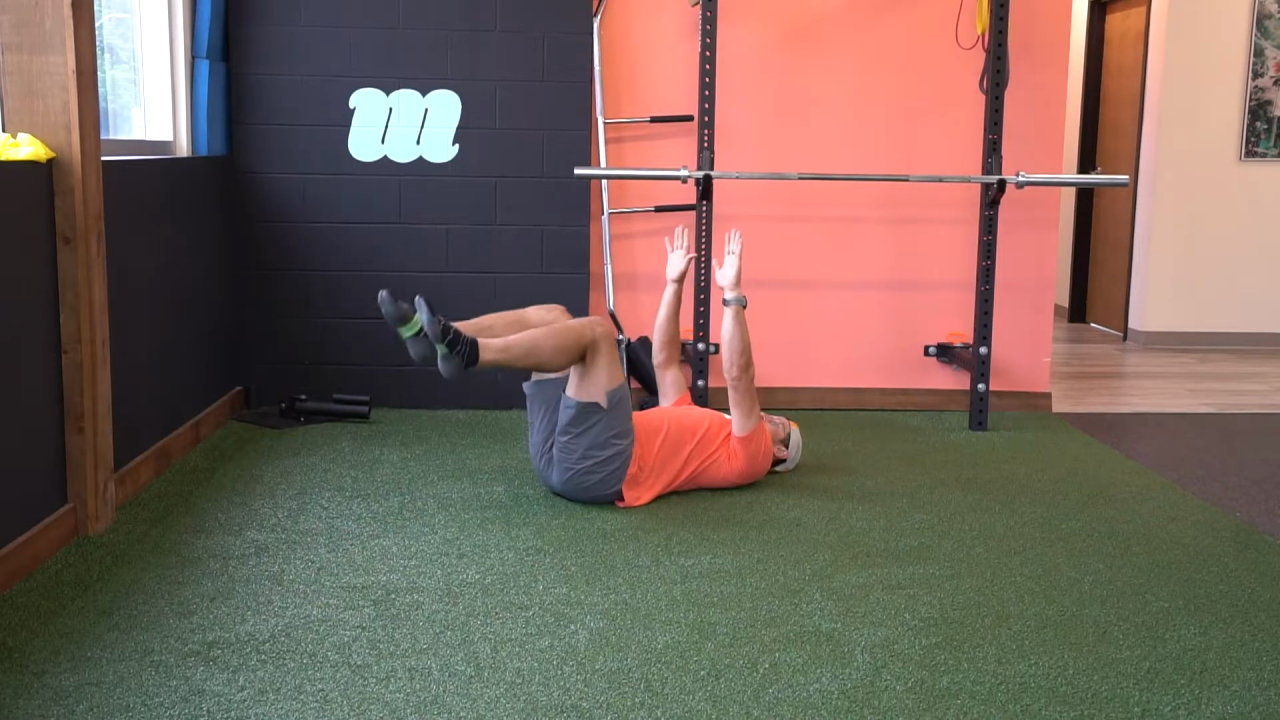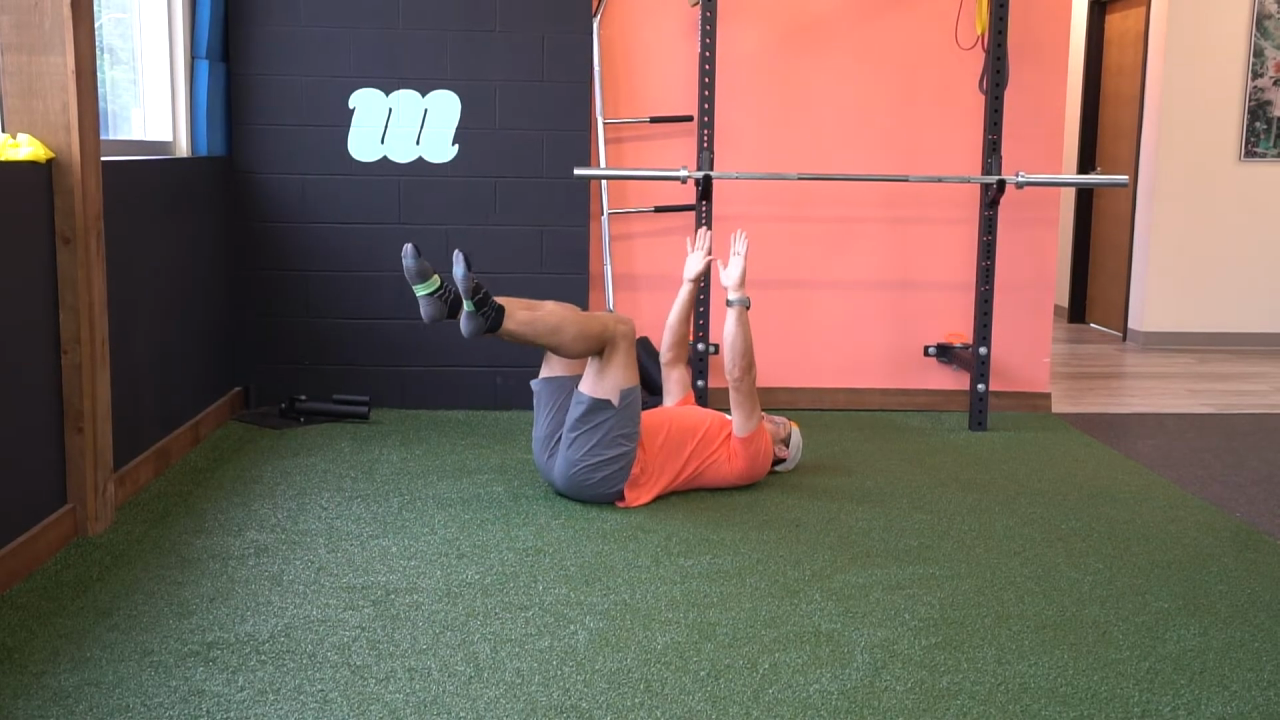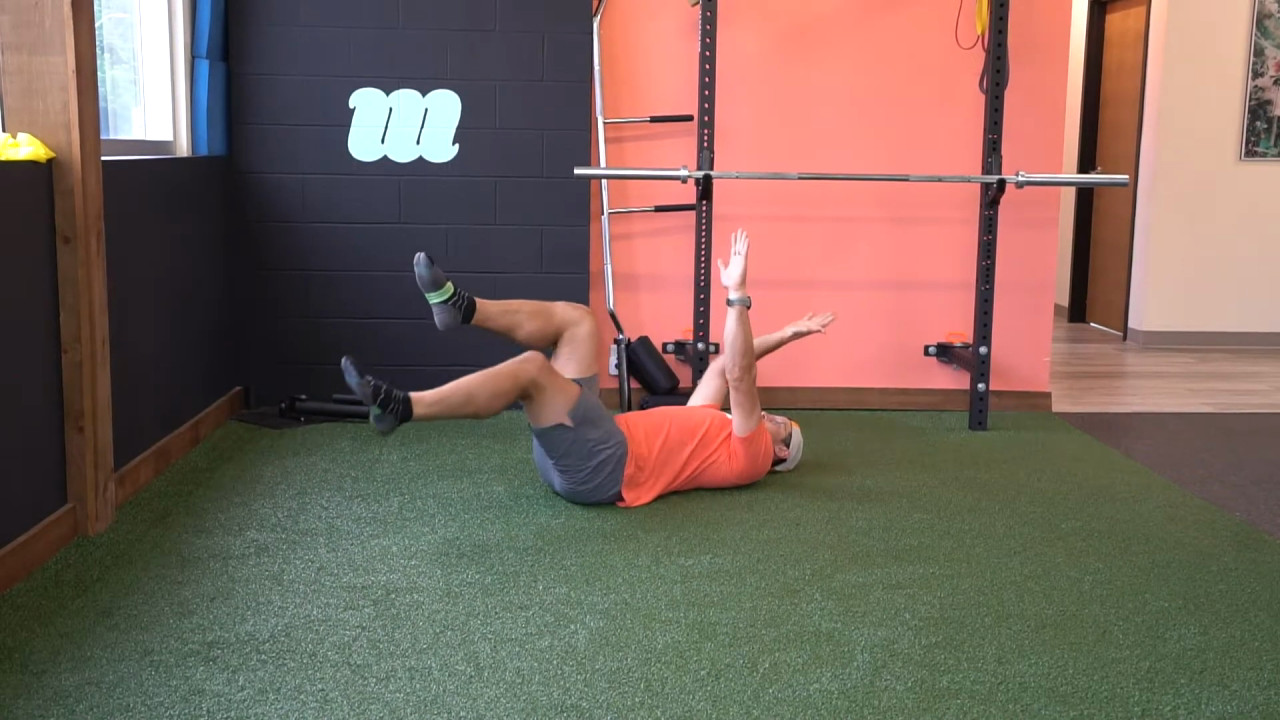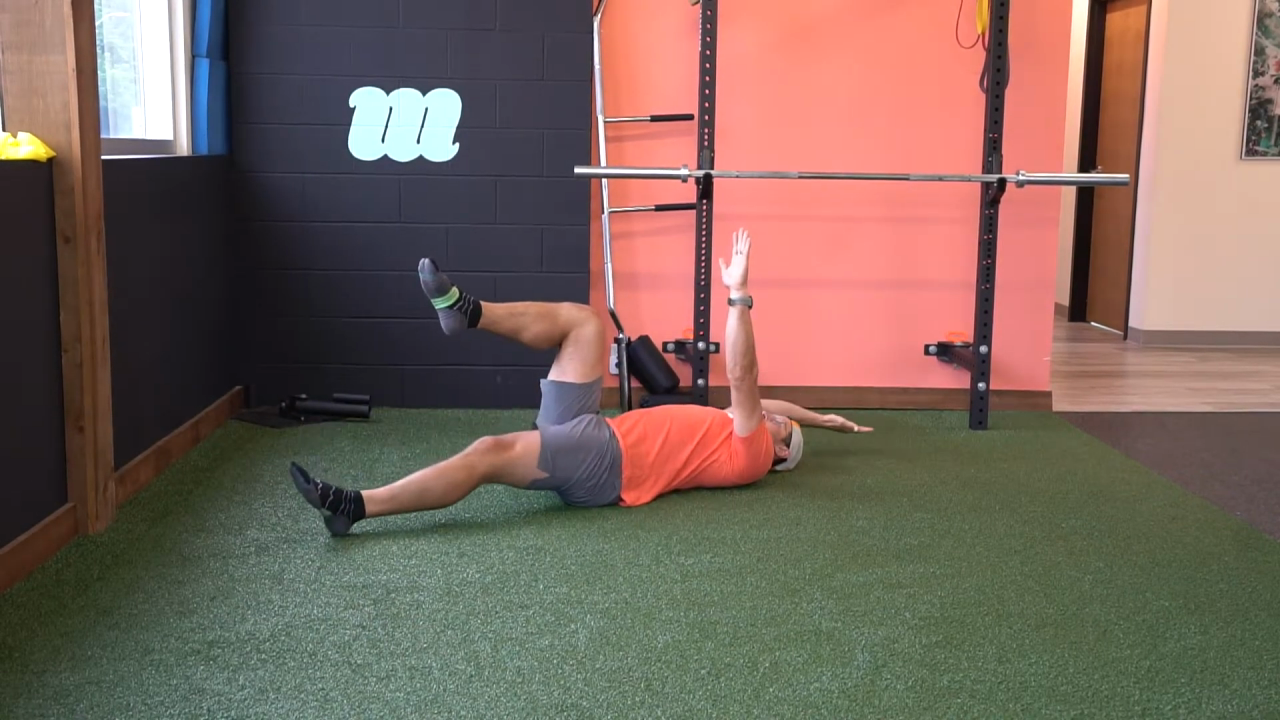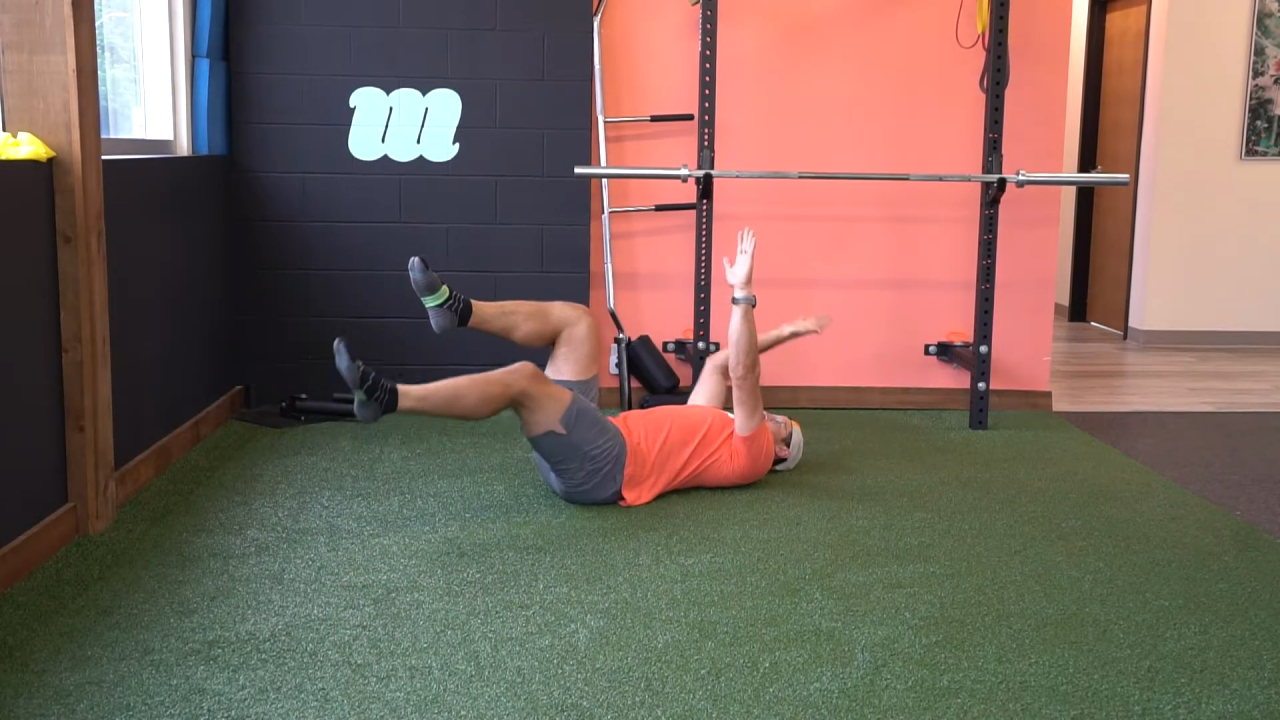
dt=1s
person 1, frame 1
left shoulder: (748, 455)
right shoulder: (698, 426)
left elbow: (738, 376)
right elbow: (665, 359)
left wrist: (733, 295)
right wrist: (675, 283)
left hip: (600, 466)
right hip: (560, 453)
left knee: (596, 330)
right knee: (552, 317)
left ankle: (465, 353)
right ankle: (428, 335)
person 1, frame 2
left shoulder: (749, 455)
right shoulder: (699, 424)
left elbow: (740, 378)
right elbow: (672, 358)
left wrist: (736, 295)
right wrist: (690, 283)
left hip: (599, 466)
right hip: (562, 448)
left knee: (616, 329)
right knee: (565, 318)
left ankle: (489, 316)
right ankle: (449, 302)
person 1, frame 3
left shoulder: (750, 455)
right shoulder: (714, 428)
left elbow: (740, 379)
right elbow: (723, 364)
left wrist: (737, 295)
right wrist: (787, 333)
left hip: (599, 468)
right hip: (567, 453)
left knee: (532, 366)
right knee: (577, 320)
left ankle: (401, 405)
right ankle: (461, 308)
person 1, frame 4
left shoulder: (749, 453)
right shoulder: (731, 431)
left elbow: (743, 380)
right elbow: (762, 401)
left wrist: (738, 295)
right wrist: (825, 417)
left hip: (602, 465)
right hip: (585, 431)
left knee: (487, 454)
right knee: (583, 320)
left ankle: (354, 506)
right ankle: (466, 311)
person 1, frame 5
left shoulder: (751, 453)
right shoulder: (718, 428)
left elbow: (744, 376)
right elbow: (719, 364)
left wrist: (742, 294)
right wrist: (782, 332)
left hip: (602, 466)
right hip: (580, 438)
left knee: (522, 377)
right knee: (574, 319)
left ankle: (387, 396)
right ankle: (456, 309)
